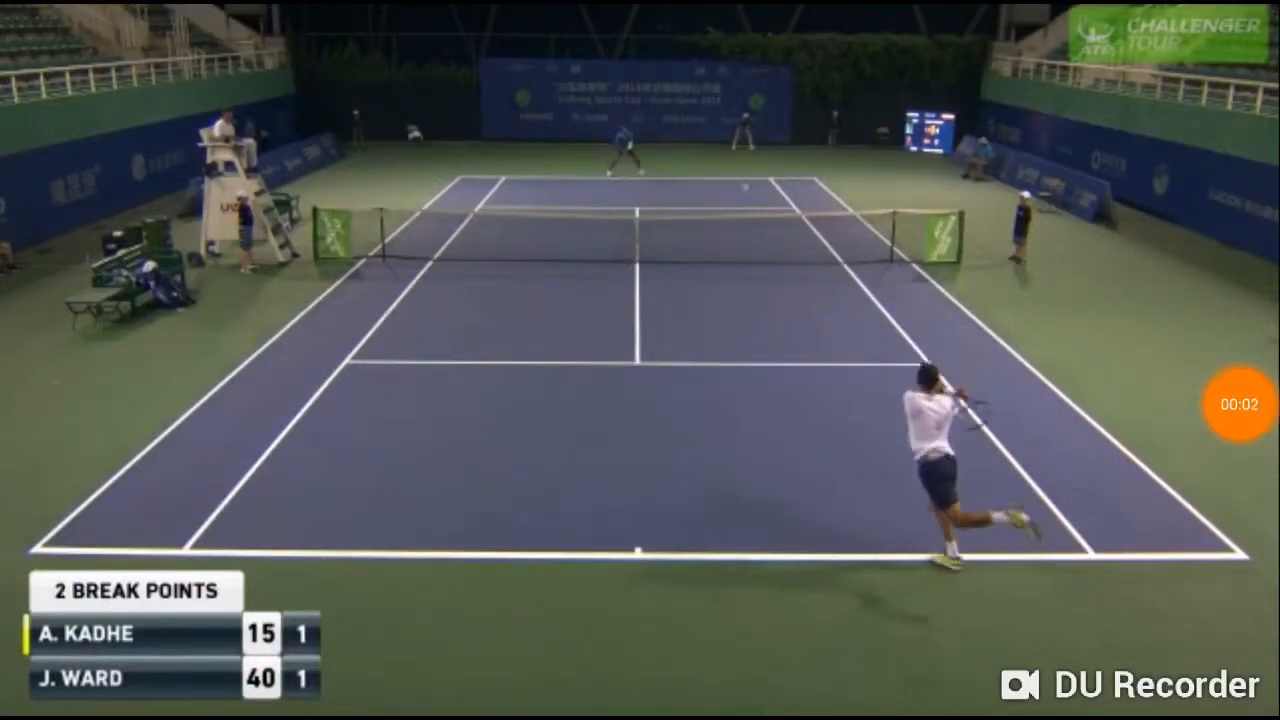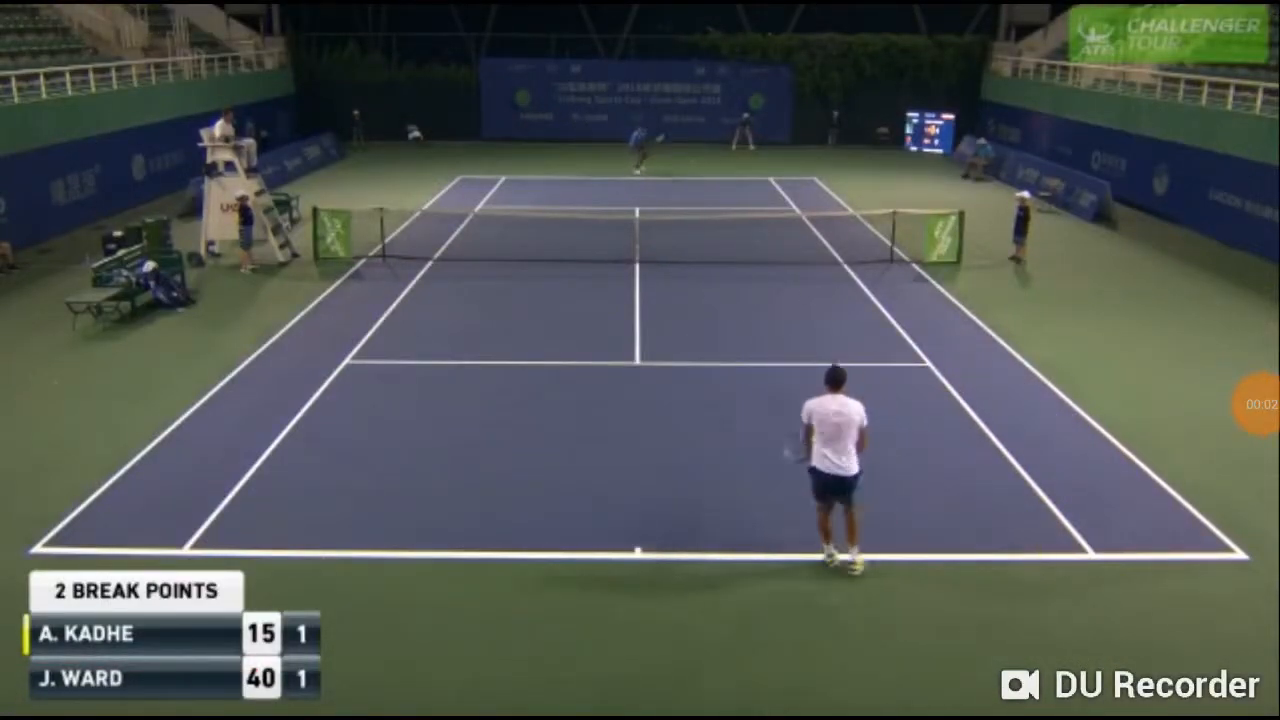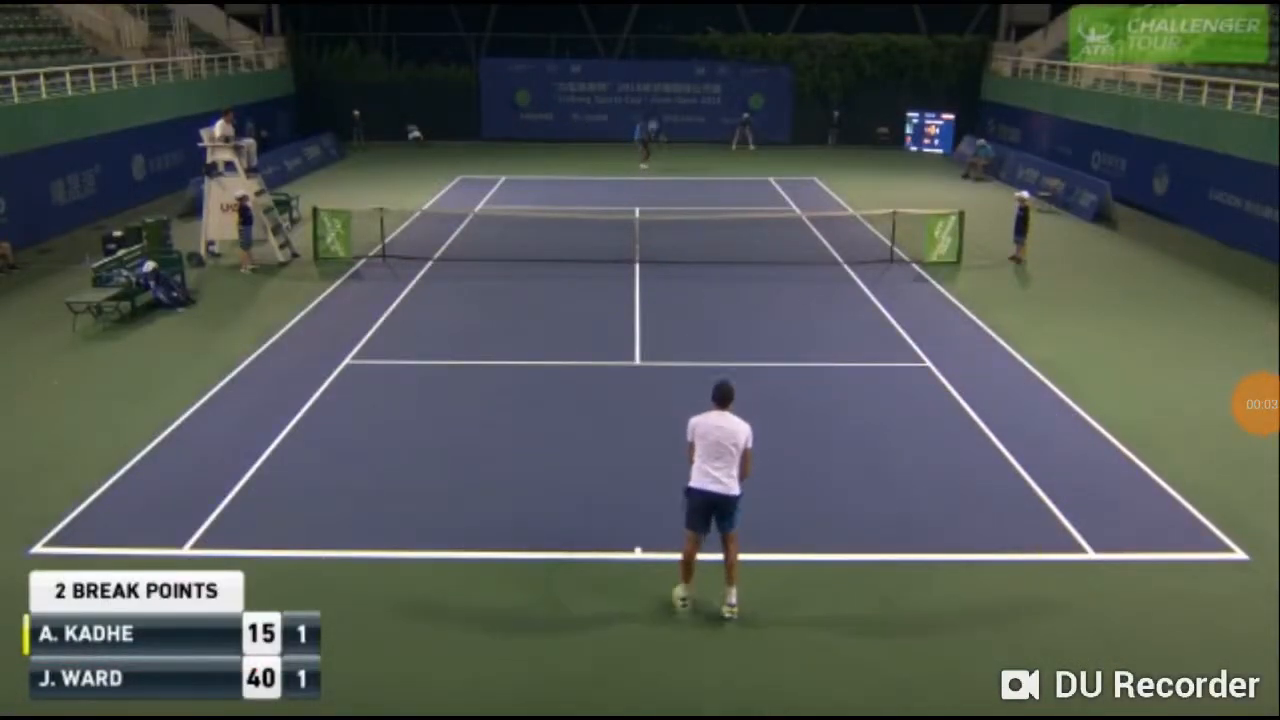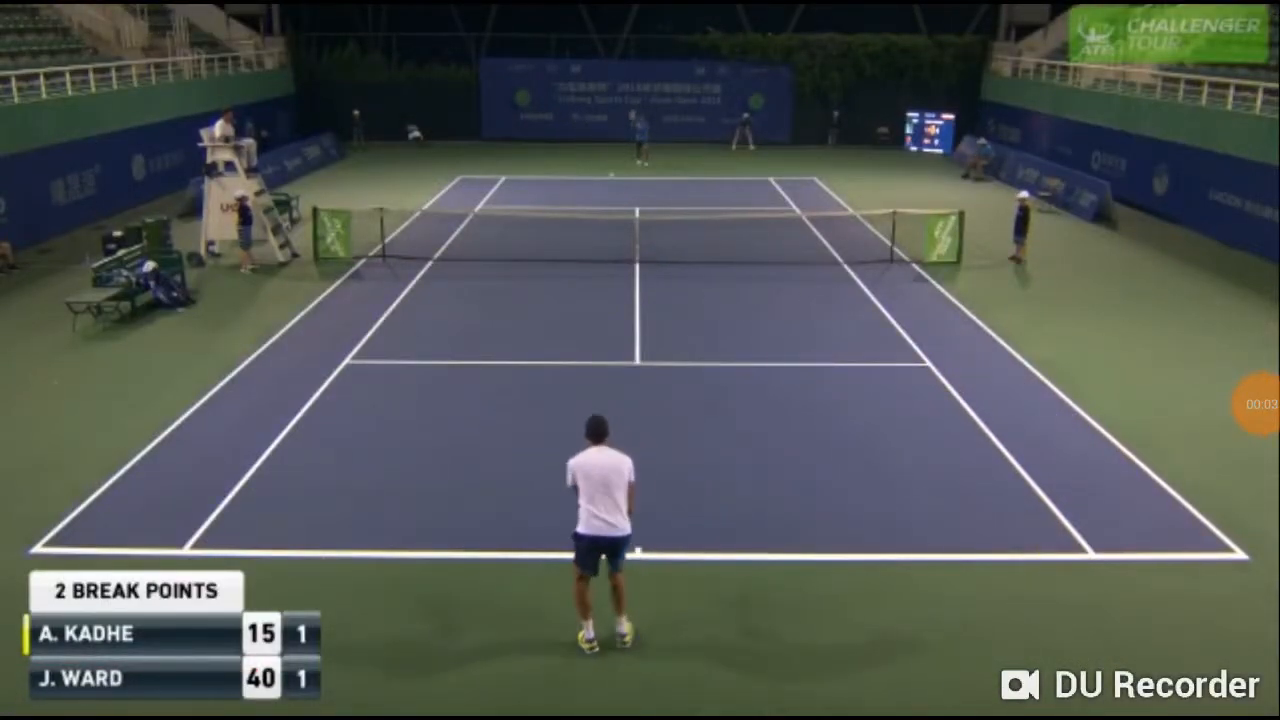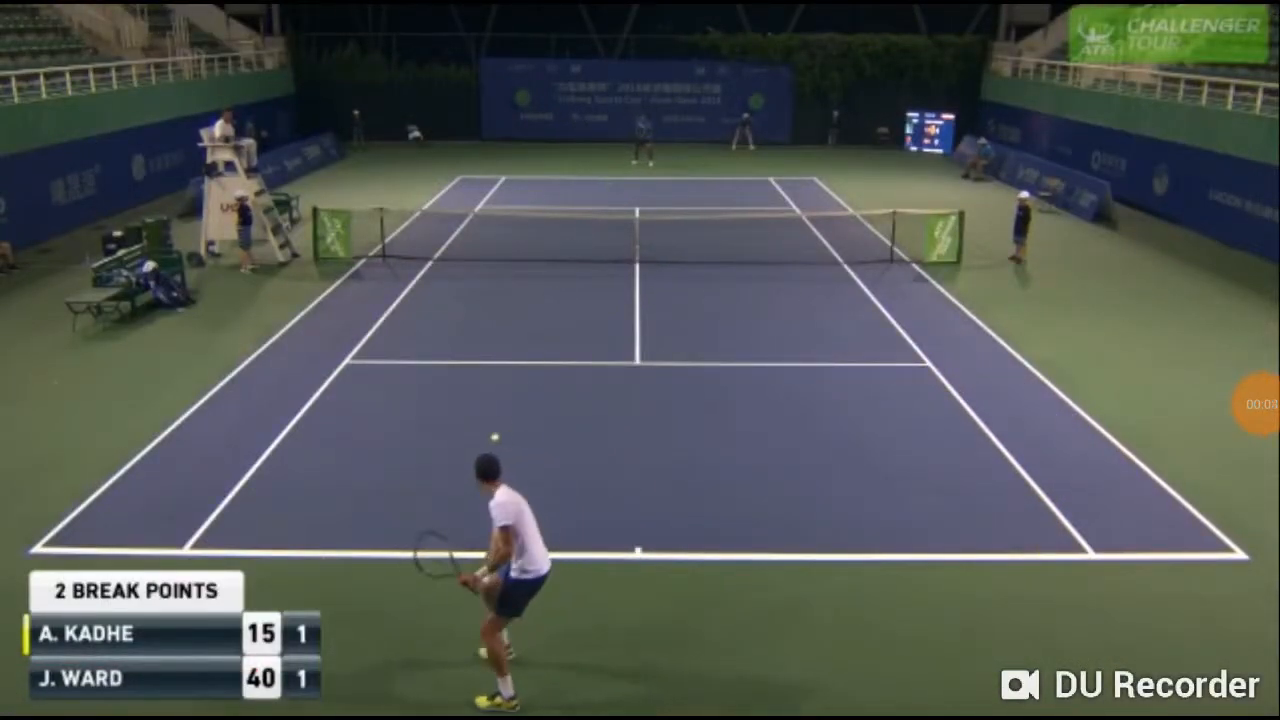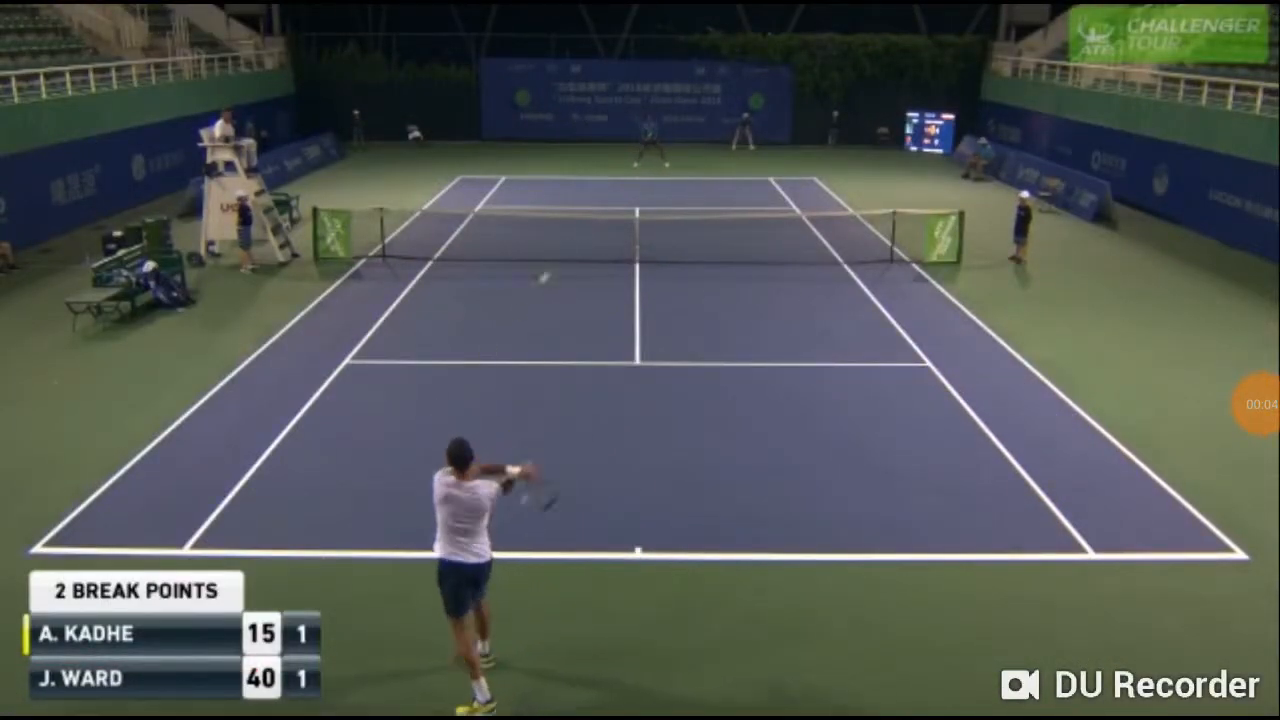
dt=0.5s
person 1, frame 1
left shoulder: (911, 398)
right shoulder: (948, 403)
left wrist: (952, 395)
left hip: (930, 464)
right hip: (946, 459)
left knee: (958, 519)
right knee: (939, 506)
left ankle: (1010, 517)
right ankle: (952, 555)
person 1, frame 2
left shoulder: (811, 406)
right shoulder: (857, 407)
left elbow: (807, 439)
right elbow: (862, 444)
left wrist: (810, 454)
left hip: (822, 469)
right hip: (849, 470)
left knee: (824, 510)
right knee: (849, 511)
left ankle: (829, 553)
right ankle: (854, 559)
person 1, frame 3
left shoulder: (696, 422)
right shoulder: (743, 427)
left elbow: (692, 457)
right elbow: (745, 471)
left hip: (699, 489)
right hip: (729, 492)
left knee: (692, 543)
right knee: (729, 543)
left ankle: (683, 594)
right ankle: (731, 602)
person 1, frame 4
left shoulder: (575, 463)
right shoulder: (625, 461)
right elbow: (629, 502)
left hip: (589, 532)
right hip: (620, 532)
left knee: (582, 579)
right knee: (616, 575)
left ankle: (589, 637)
right ankle: (623, 630)
person 1, frame 5
left shoulder: (501, 503)
right shoulder: (506, 497)
left elbow: (506, 549)
right elbow: (498, 541)
left wrist: (480, 575)
right wrist: (489, 576)
left hip: (528, 572)
right hip: (535, 565)
left knee: (489, 630)
right knee: (489, 593)
left ankle: (507, 696)
right ankle: (503, 646)
person 1, frame 6
left shoulder: (441, 479)
right shoulder: (487, 491)
left elbow: (477, 471)
left wrist: (511, 470)
left hip: (450, 562)
right hip: (480, 560)
left knee: (460, 630)
right knee: (478, 604)
left ankle: (484, 699)
right ankle: (483, 652)
